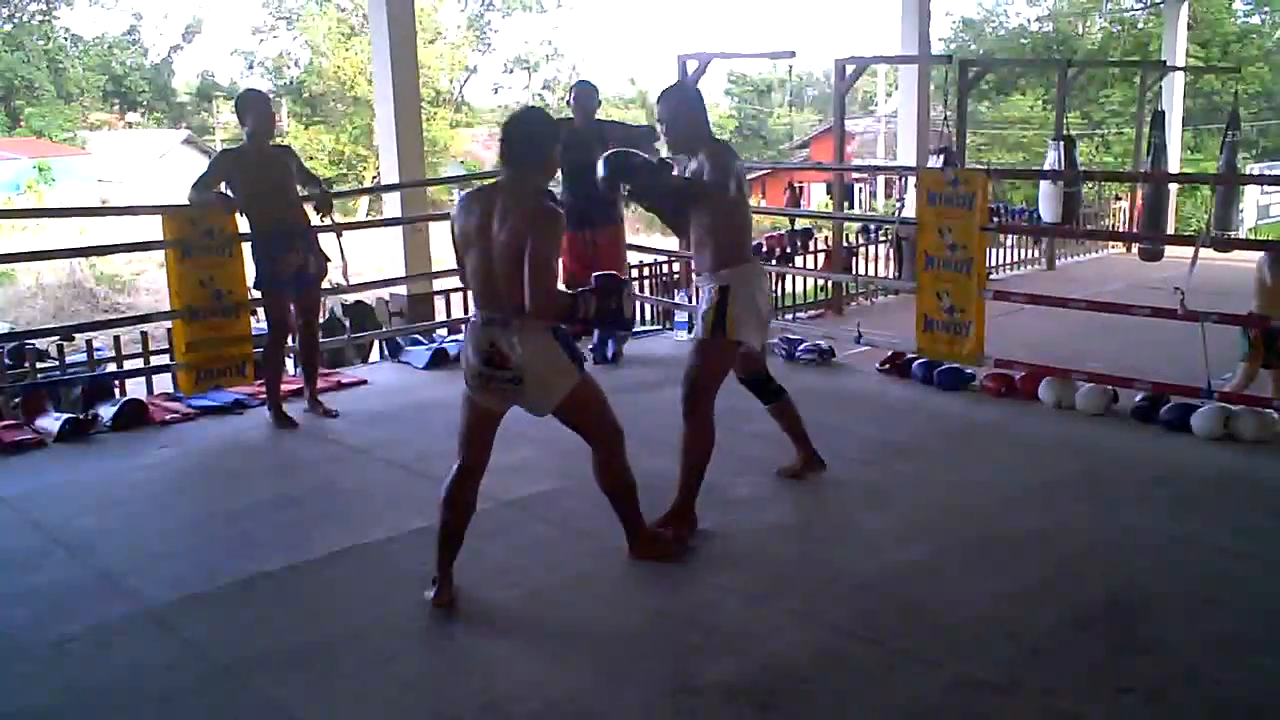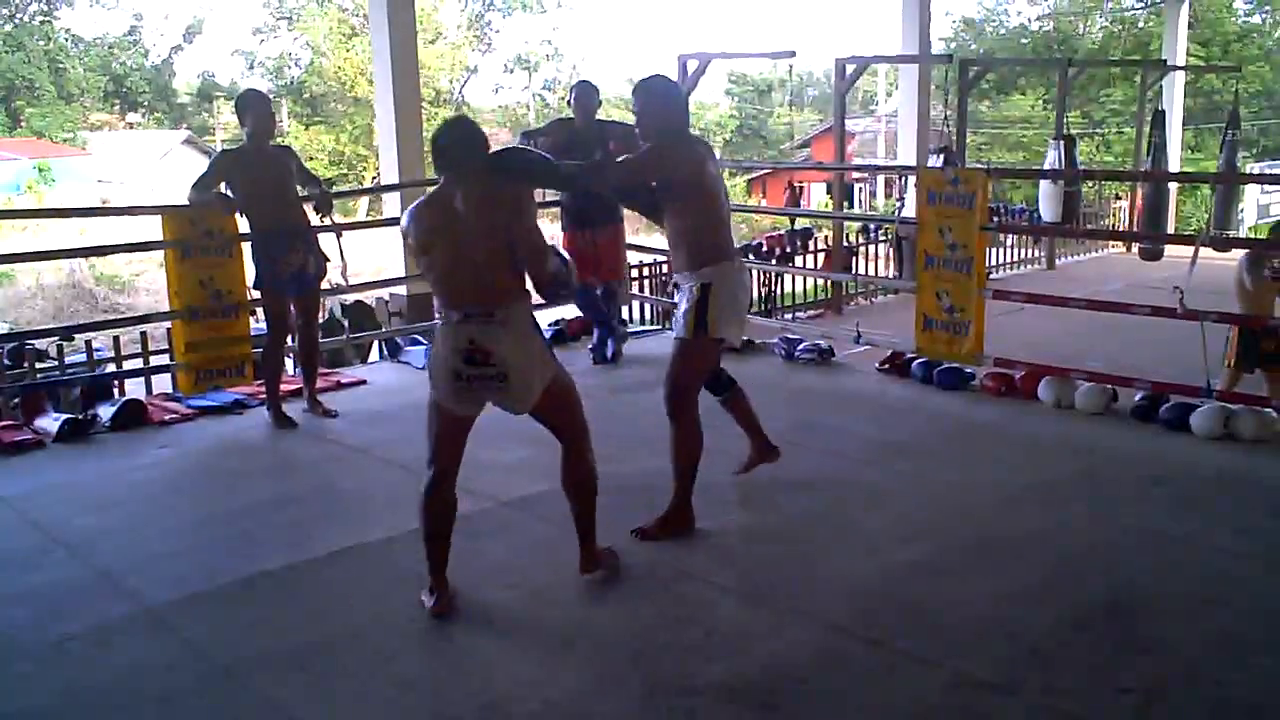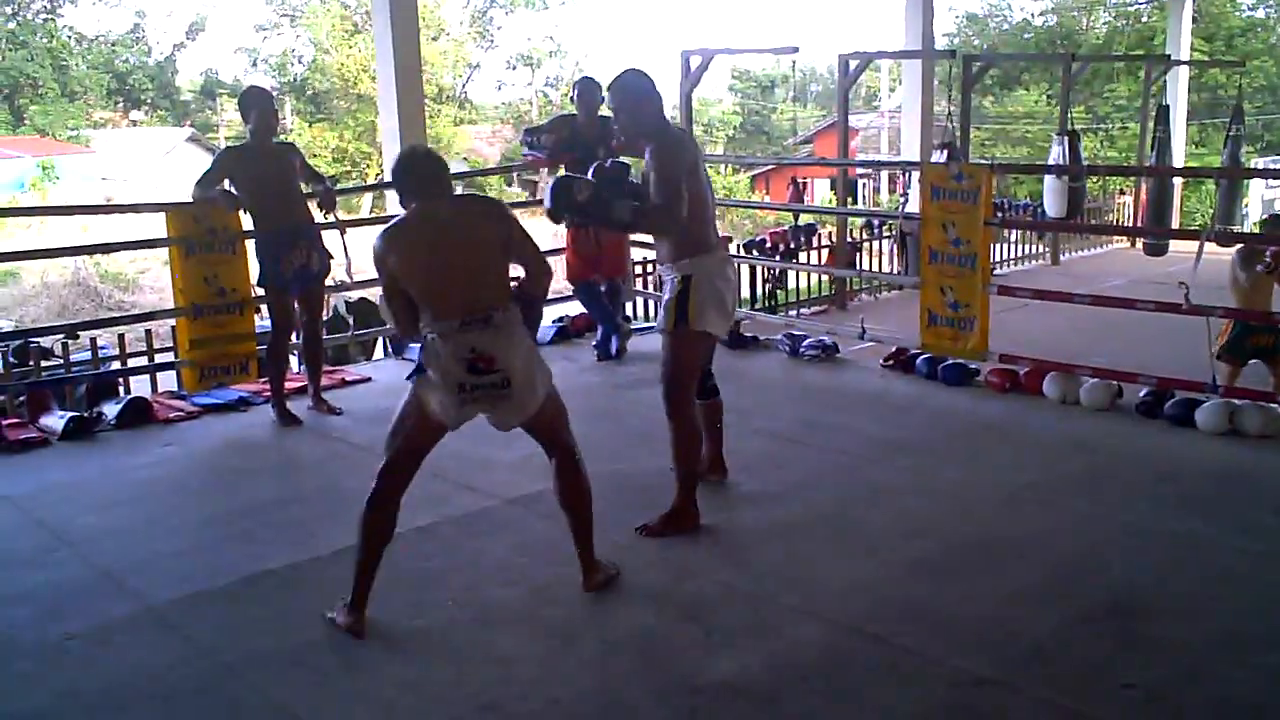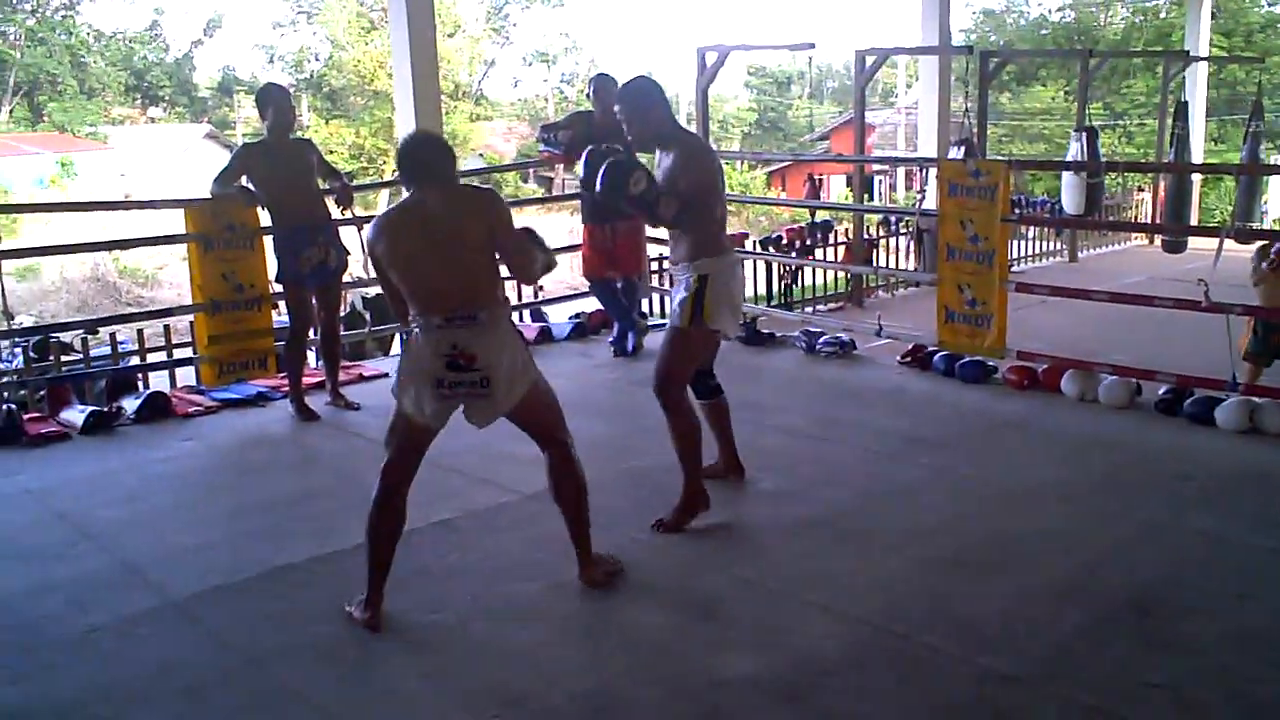
dt=0.2s
person 1, frame 1
left shoulder: (467, 204)
right shoulder: (542, 214)
right elbow: (539, 304)
right wrist: (594, 303)
left hip: (481, 346)
right hip: (535, 348)
left knee: (468, 466)
right knee: (607, 439)
left ankle: (442, 581)
right ankle: (641, 539)
person 1, frame 2
left shoulder: (416, 216)
right shoulder: (507, 198)
left elbow: (442, 279)
right elbow: (544, 269)
right wrist: (558, 275)
left hip: (453, 348)
right hip: (513, 342)
left knee: (441, 471)
right knee: (575, 437)
left ankle: (437, 588)
right ankle: (588, 551)
person 1, frame 3
left shoulder: (388, 242)
right shoulder: (485, 211)
left elbow: (407, 325)
right elbow: (540, 270)
right wrist: (520, 302)
left hip: (445, 362)
right hip: (509, 352)
left knee: (391, 478)
right knee: (564, 452)
left ankle: (358, 606)
right ankle: (590, 566)
person 1, frame 4
left shoulder: (381, 230)
right shoulder: (482, 201)
left elbow: (402, 312)
right elbow: (527, 271)
right wrist: (542, 256)
left hip: (427, 357)
right hip: (493, 348)
left knee: (394, 476)
right knee: (558, 445)
left ankle: (372, 603)
right ankle: (590, 561)
person 2, frame 1
left shoulder: (716, 154)
right shoulder: (700, 161)
left elbow: (720, 193)
right elbow: (690, 225)
left wrist: (657, 181)
right wrist: (654, 192)
left hip: (731, 286)
right hip: (732, 283)
left knee: (696, 397)
right knee: (754, 374)
left ankle: (683, 510)
right ankle: (808, 455)
person 2, frame 2
left shoulder: (674, 151)
right shoulder: (691, 151)
left elbow: (611, 175)
right elbow: (670, 214)
right wrist: (632, 196)
left hip: (710, 283)
right hip: (715, 277)
left knee: (680, 396)
right knee: (707, 370)
left ankle: (680, 511)
right ankle: (761, 445)
person 2, frame 3
left shoulder: (665, 149)
right shoulder: (674, 144)
left elbow: (667, 219)
left hip: (694, 275)
right hip: (705, 269)
left knee: (677, 392)
right knee: (698, 376)
left ankle: (685, 509)
right ankle: (714, 460)
person 2, frame 4
left shoulder: (691, 152)
right shoulder: (666, 153)
left elbow: (703, 218)
right elbow: (661, 211)
left wrist: (644, 197)
right wrist: (627, 191)
left hip: (708, 276)
right hip: (695, 275)
left knee: (668, 384)
right knee: (699, 375)
left ankle: (693, 495)
right ankle: (729, 461)
person 3, frame 1
left shoulder: (285, 154)
right shoulder: (229, 159)
left elbow: (310, 180)
right elbow: (195, 193)
left wrist: (322, 193)
right wrist: (219, 197)
left hip: (304, 240)
right hip: (270, 247)
left knee: (309, 325)
right knee: (279, 330)
left ankle: (312, 396)
right ankle: (274, 405)
person 3, frame 2
left shoulder: (285, 154)
right shoulder: (229, 159)
left elbow: (309, 181)
right elbow: (195, 194)
left wrist: (322, 193)
right wrist: (218, 197)
left hip: (304, 240)
right hip: (270, 248)
left knee: (309, 325)
right knee: (279, 330)
left ankle: (311, 396)
right ankle: (274, 406)
person 3, frame 3
left shoulder: (288, 151)
right shoulder: (232, 156)
left elbow: (312, 177)
right elbow: (199, 191)
left wrist: (325, 189)
right wrist: (222, 194)
left hip: (307, 237)
right hip: (273, 245)
left knee: (313, 322)
right knee: (283, 327)
left ankle: (316, 394)
right ankle: (278, 403)
person 3, frame 4
left shoulder: (305, 147)
right shoulder: (250, 153)
left elbow: (330, 173)
right elbow: (217, 187)
left wrist: (342, 185)
right wrist: (240, 190)
left hip: (325, 234)
right hip: (291, 241)
left knee: (330, 318)
right knee: (300, 323)
left ankle: (334, 389)
right ankle: (296, 398)
person 4, frame 1
left shoulder: (609, 130)
right shoulder: (561, 131)
left elbow: (650, 134)
left wrist: (623, 149)
left hip: (607, 218)
right hip: (574, 221)
right knee: (577, 282)
left ankle: (605, 336)
right ankle: (611, 333)
person 4, frame 2
left shoulder: (609, 130)
right shoulder: (559, 130)
right elbow: (526, 139)
left wrist: (621, 149)
right wrist: (542, 144)
left hip: (608, 219)
right hip: (575, 220)
left knee: (611, 281)
right knee: (579, 281)
left ankle: (604, 337)
right ankle: (612, 332)
person 4, frame 3
left shoulder: (611, 128)
right shoulder: (563, 127)
right wrist: (550, 144)
right hip: (578, 218)
left knee: (613, 278)
right knee: (580, 280)
left ankle: (607, 333)
right ankle: (615, 328)
person 4, frame 4
right shoulder: (580, 123)
right wrist: (566, 142)
left hip: (627, 212)
right hip: (594, 213)
left knee: (631, 274)
right knee: (597, 276)
left ankle: (624, 329)
right ankle: (632, 325)
